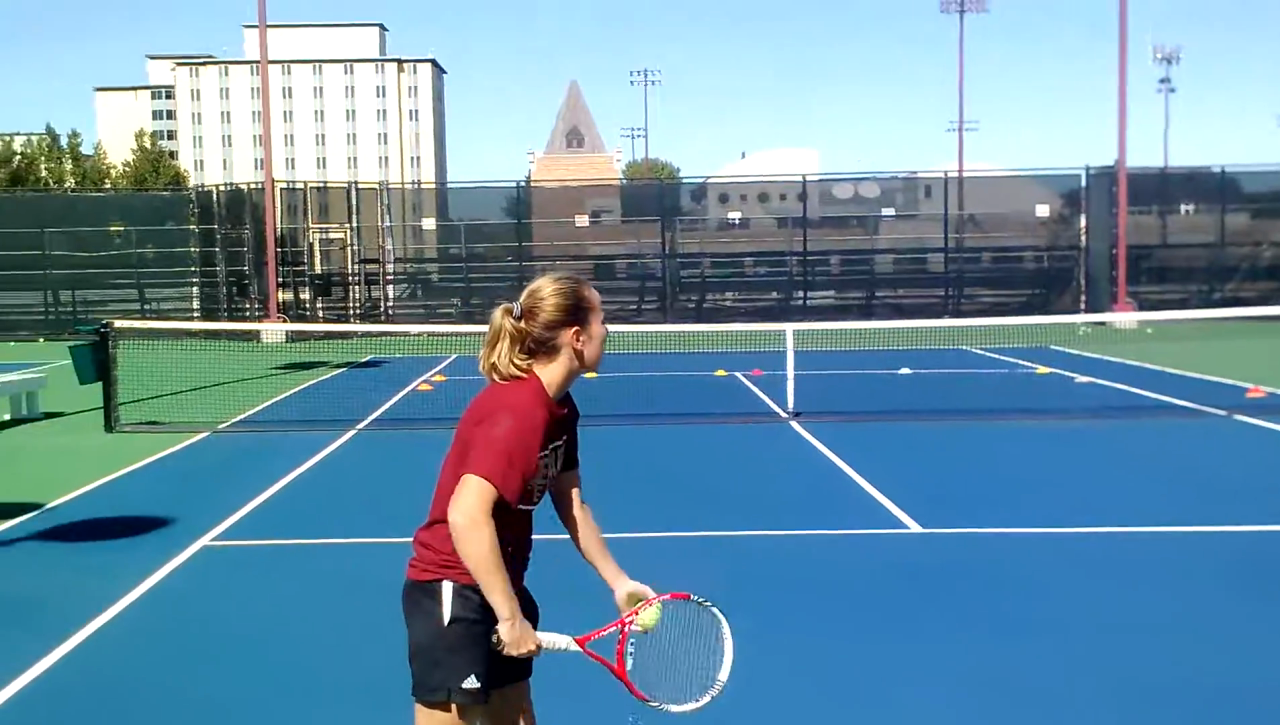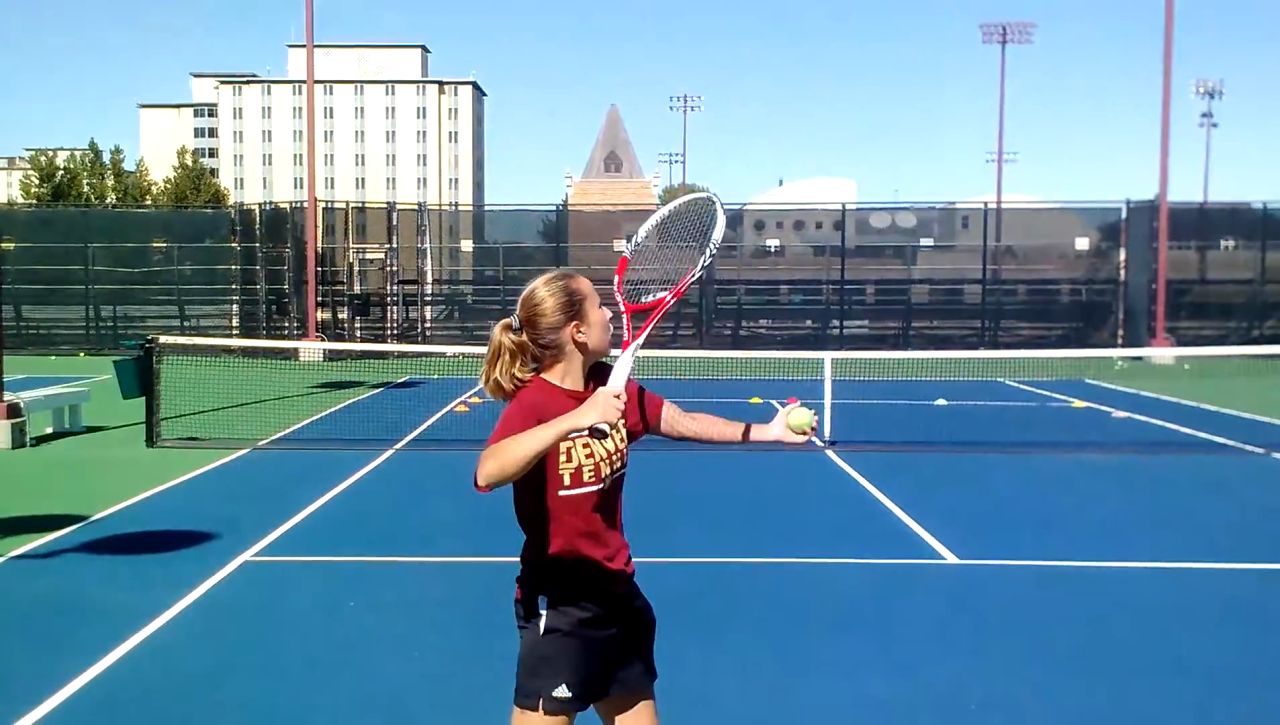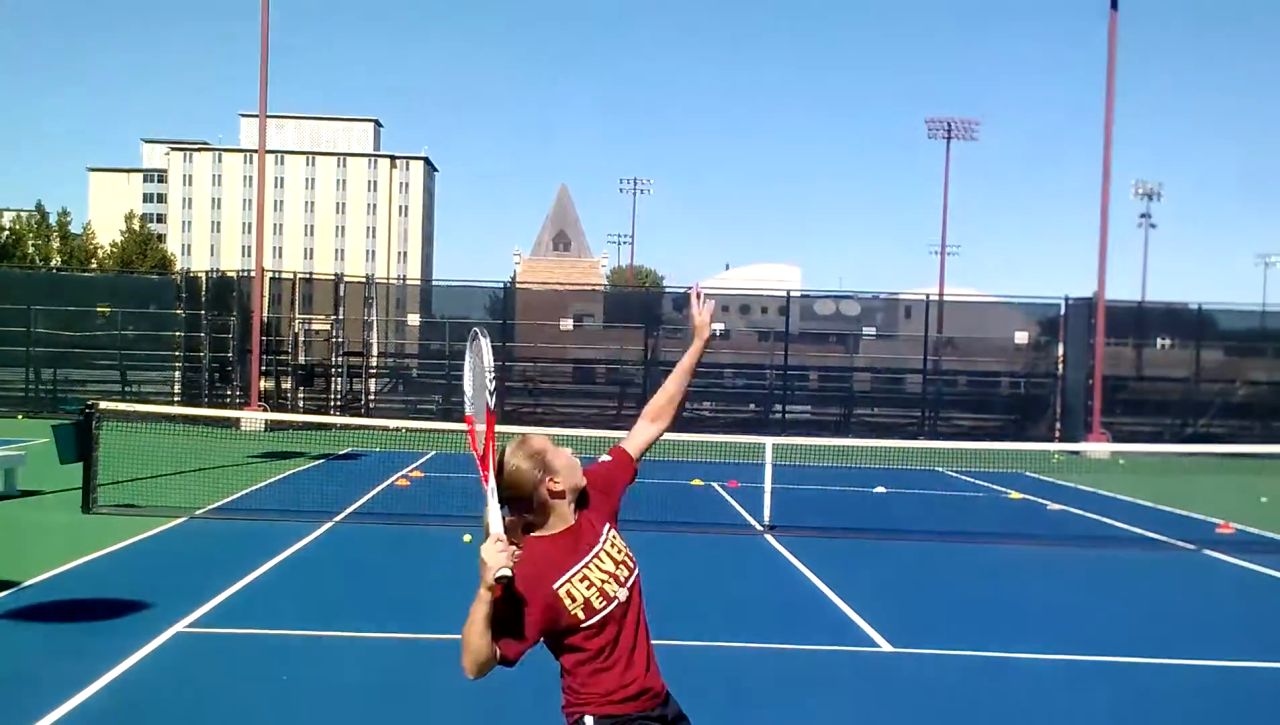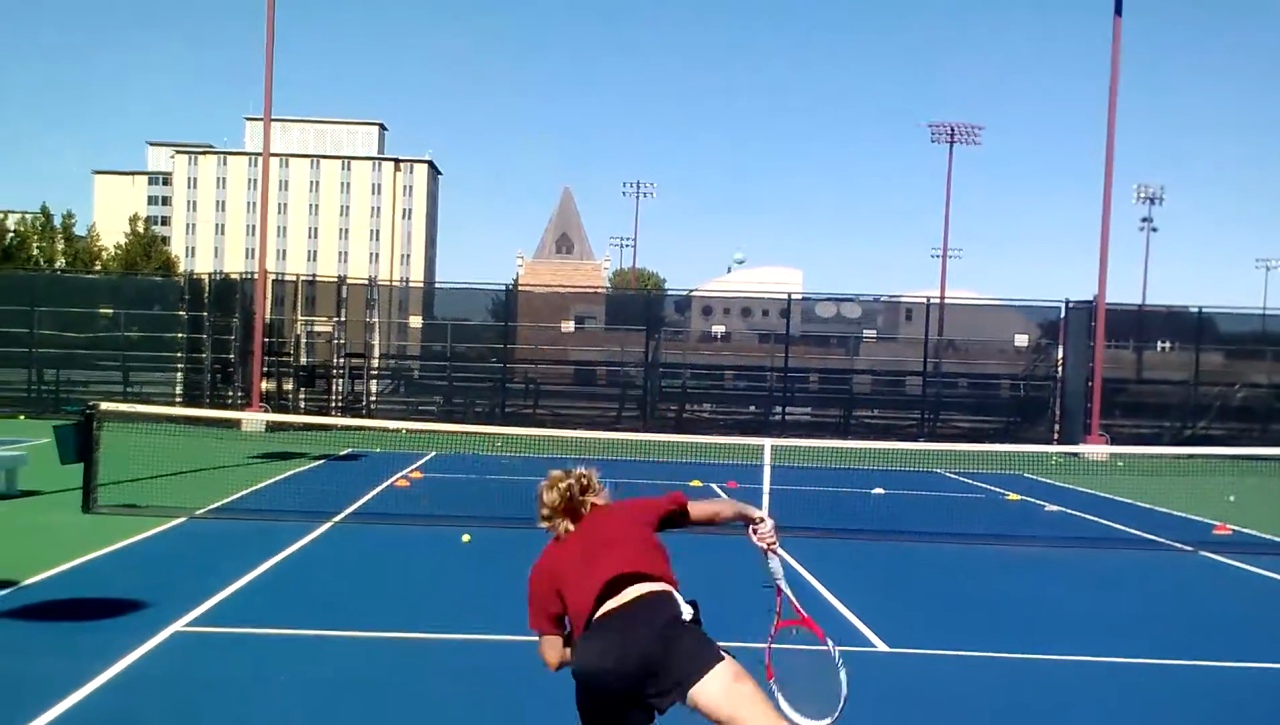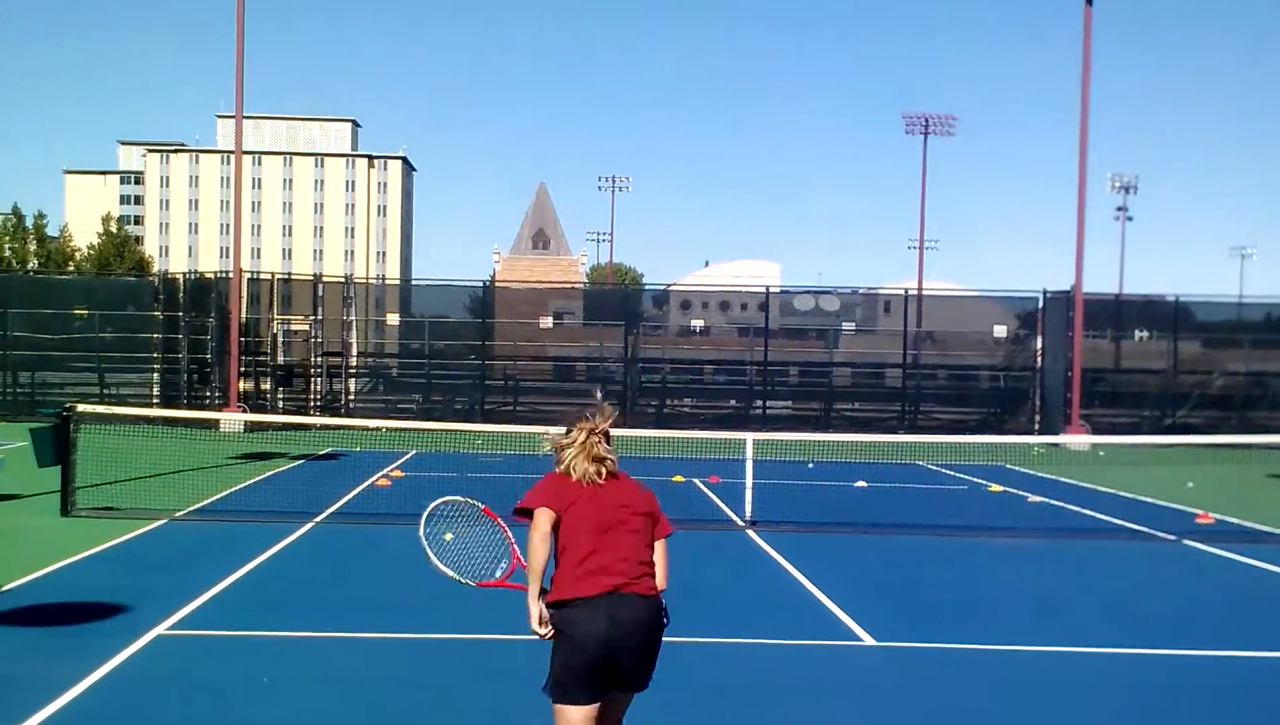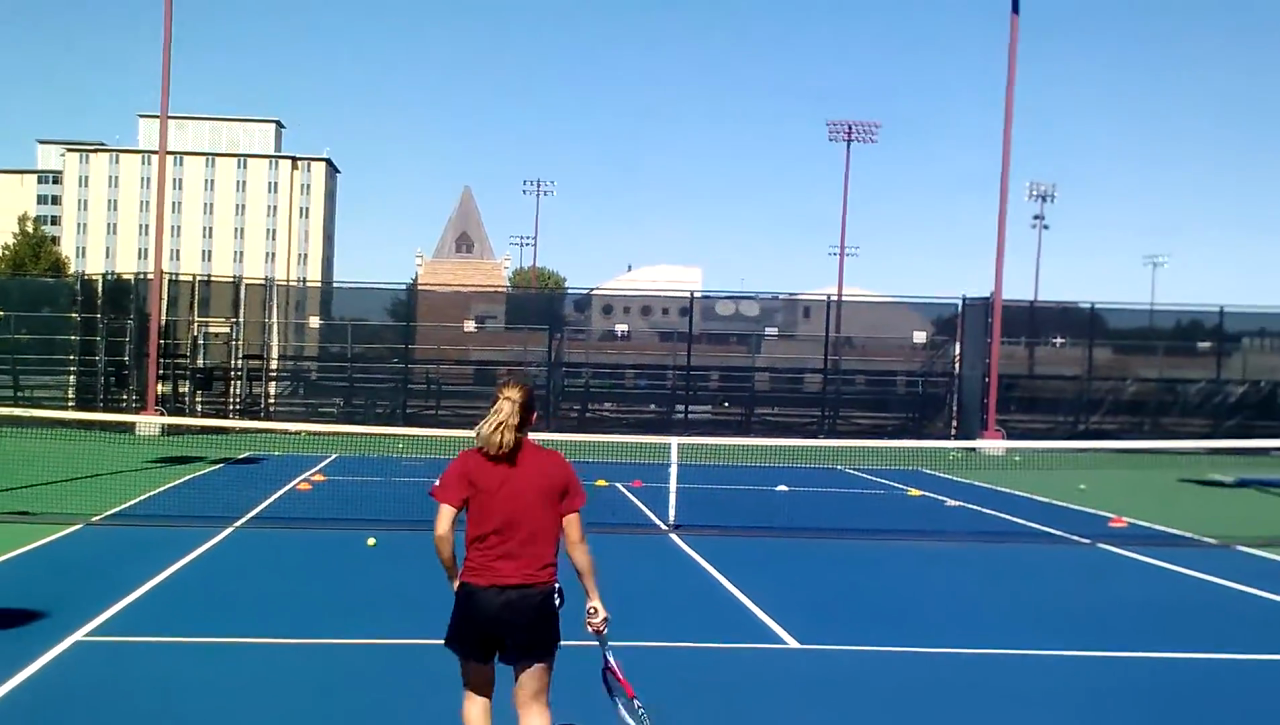
dt=0.5s
person 1, frame 1
left shoulder: (560, 406)
right shoulder: (519, 408)
left elbow: (571, 502)
right elbow: (466, 514)
left wrist: (618, 581)
right wrist: (511, 616)
left hip: (499, 592)
right hip: (453, 592)
person 1, frame 2
left shoulder: (611, 385)
right shoulder: (529, 405)
left elbow: (680, 420)
right elbow: (487, 474)
left wrist: (760, 430)
right wrist: (575, 419)
left hip: (616, 592)
right hip: (560, 606)
person 1, frame 3
left shoulder: (595, 497)
right shoulder: (527, 575)
left elbow: (650, 424)
right elbow: (475, 665)
left wrist: (698, 343)
right wrist: (489, 590)
person 1, frame 4
left shoulder: (544, 566)
right shoulder: (625, 512)
left elbow: (554, 657)
right elbow: (708, 510)
right wrist: (750, 514)
left hip: (597, 653)
person 1, frame 5
left shoulder: (554, 484)
right shoulder: (643, 494)
left elbow: (541, 532)
right elbow: (660, 578)
left wrist: (535, 602)
left hip: (579, 615)
right hip: (641, 616)
person 1, frame 6
left shoulder: (467, 464)
right shoulder: (559, 467)
left elbow: (442, 531)
right elbow: (576, 542)
left wrist: (455, 578)
right wrist: (594, 597)
left hip: (478, 596)
right hip: (536, 597)
left knee: (477, 692)
